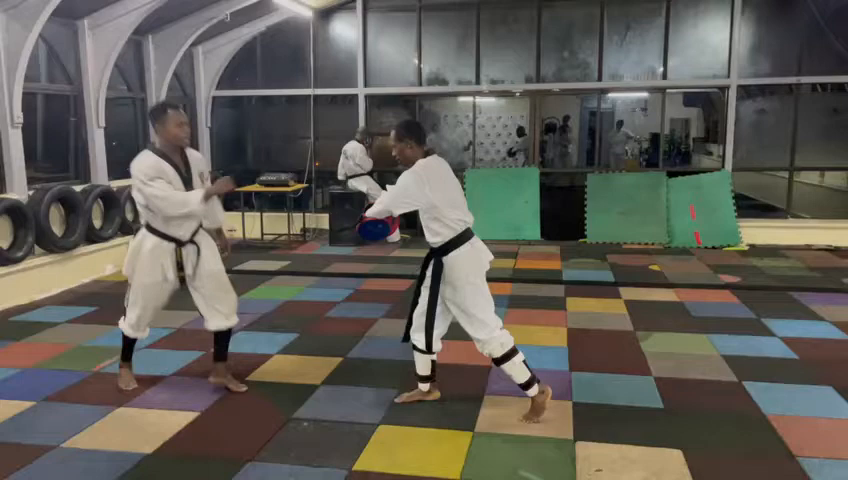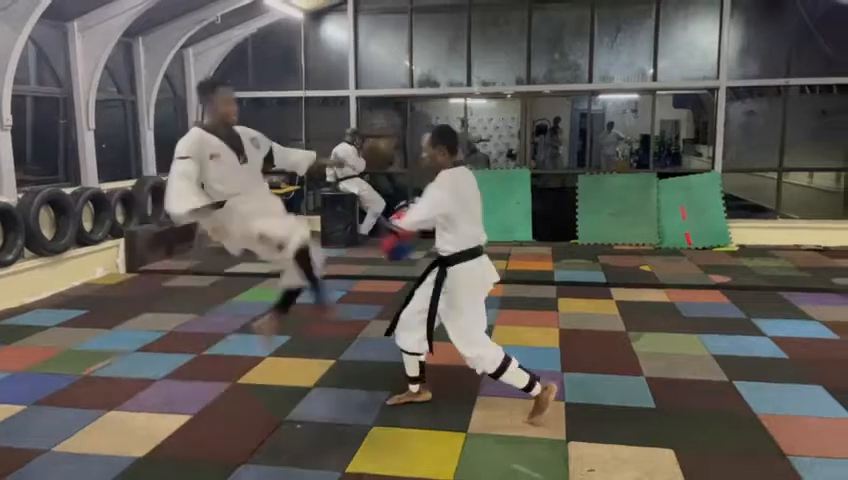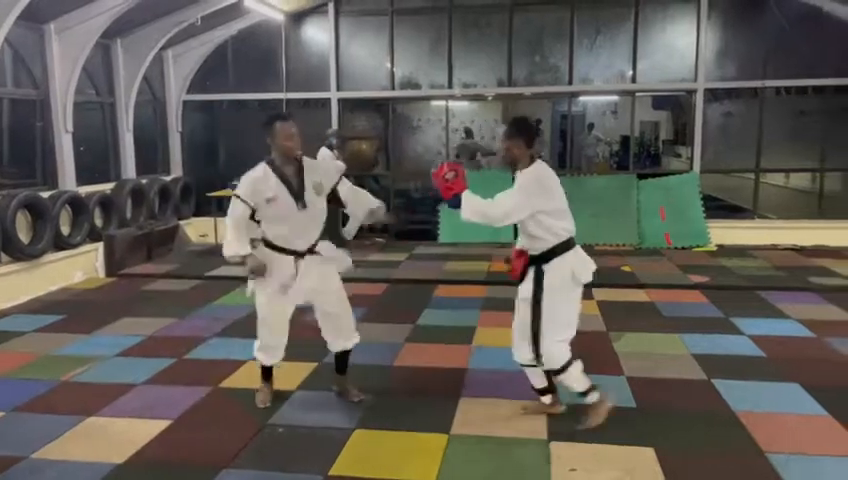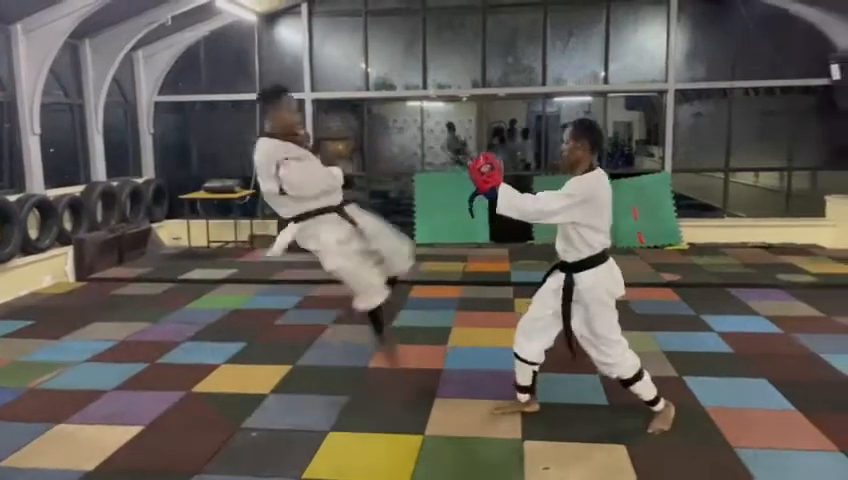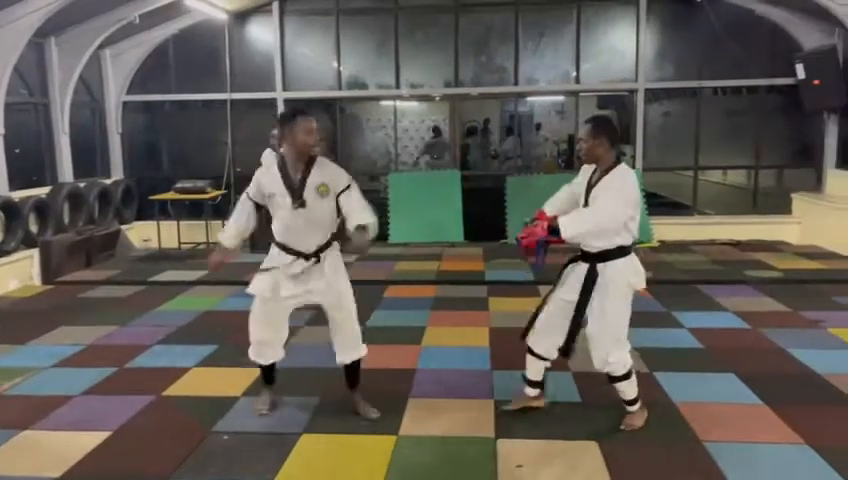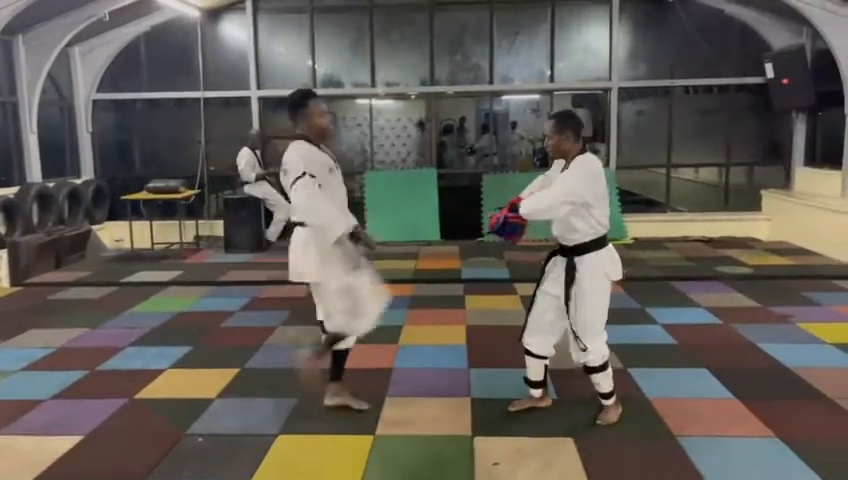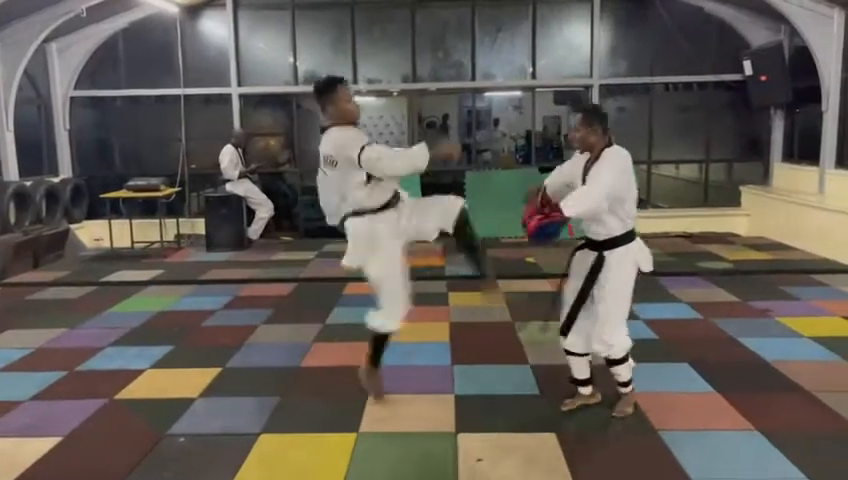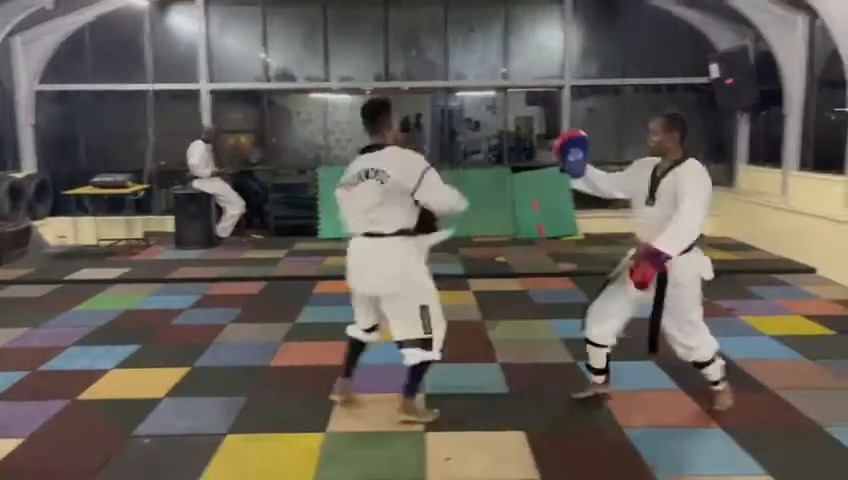
dt=0.5s
person 1, frame 1
left shoulder: (417, 175)
right shoulder: (434, 165)
left elbow: (386, 206)
right elbow: (399, 201)
left wrist: (367, 217)
right wrist: (381, 216)
left hip: (457, 260)
right hip: (447, 258)
left knee: (485, 328)
right knee: (423, 322)
left ankle: (537, 391)
right ankle: (427, 387)
person 1, frame 2
left shoulder: (448, 182)
right shoulder: (458, 176)
left elbow: (416, 219)
right elbow: (426, 208)
left wrist: (399, 223)
right wrist: (409, 216)
left hip: (462, 271)
right hip: (450, 268)
left knee: (473, 345)
right knee: (411, 322)
left ankle: (540, 390)
right ankle: (417, 389)
person 1, frame 3
left shoulder: (535, 179)
right shoulder: (528, 174)
left elbow: (496, 212)
left wrist: (458, 197)
right wrist: (522, 251)
left hip: (560, 267)
right hip: (541, 265)
left knee: (549, 345)
right knee: (525, 340)
left ankle: (596, 400)
right ankle: (550, 399)
person 1, frame 4
left shoulder: (587, 187)
right shoulder: (585, 180)
left elbow: (536, 208)
left wrist: (493, 189)
left hip: (590, 279)
right hip: (569, 274)
left knee: (609, 350)
right knee: (530, 332)
left ankle: (661, 406)
right ankle: (526, 398)
person 1, frame 5
left shoulder: (623, 179)
right shoulder: (589, 172)
left elbow: (596, 220)
right elbow: (568, 197)
left wrist: (549, 227)
right wrist: (542, 218)
left hip: (612, 270)
right hip: (584, 266)
left knee: (610, 347)
right knee: (544, 328)
left ankle: (635, 408)
right ankle: (533, 393)
person 1, frame 6
left shoulder: (587, 168)
right shoulder: (562, 165)
left elbow: (551, 200)
right elbow: (542, 187)
left wrist: (513, 209)
right wrist: (517, 206)
left hip: (590, 262)
right hip: (565, 259)
left knee: (586, 338)
right knee: (538, 327)
left ankle: (610, 401)
right ankle: (538, 394)
person 1, frame 7
left shoulder: (617, 159)
right shoulder: (582, 159)
left elbow: (594, 196)
right elbow: (559, 180)
right wrist: (542, 194)
left hip: (617, 255)
right hip: (591, 252)
left knee: (605, 332)
right knee: (572, 324)
left ankle: (627, 391)
right ankle: (586, 391)
person 1, frame 8
left shoulder: (694, 173)
right shoulder: (646, 167)
left elbow: (687, 221)
right elbow: (611, 184)
left wrist: (656, 255)
right wrist: (580, 169)
left hip: (676, 264)
right hip: (645, 257)
left knee: (690, 333)
right knee: (601, 314)
left ankle: (719, 386)
right ankle: (599, 381)
person 2, frame 1
left shoulder: (196, 158)
right shoulder: (144, 165)
right elbow: (167, 205)
left wrist: (217, 229)
right wrist: (211, 192)
left hip: (195, 244)
right hip: (159, 247)
left knee: (222, 303)
right knee: (141, 309)
left ankle: (219, 370)
right ankle: (125, 366)
person 2, frame 2
left shoulder: (246, 136)
right shoulder: (192, 144)
left elbow: (280, 154)
right elbow: (181, 185)
left wrist: (317, 161)
right wrist: (200, 215)
left hip: (260, 207)
right hip: (233, 215)
left knee: (305, 257)
right knee: (294, 235)
left ankle: (278, 315)
right ankle: (318, 294)
person 2, frame 3
left shoulder: (319, 168)
right shoulder: (255, 180)
left elbow: (348, 192)
right elbow: (234, 224)
right wrist: (247, 258)
left hip: (311, 260)
right hip: (275, 264)
left knee: (340, 323)
right knee: (271, 334)
left ankle: (342, 379)
right ankle: (266, 383)
person 2, frame 4
left shoulder: (286, 142)
right shoulder: (271, 152)
right elbow: (316, 182)
right wrist: (336, 173)
left hip: (339, 215)
right hip: (324, 229)
left knee: (397, 248)
right knee: (368, 284)
right ankle: (383, 341)
person 2, frame 5
left shoulder: (332, 173)
right shoulder: (266, 174)
left elbow: (359, 209)
right elbow: (246, 209)
left wrist: (361, 230)
right wrist: (225, 245)
left hip: (324, 263)
right hip: (283, 263)
left knee: (347, 331)
right knee: (265, 332)
left ankle: (355, 395)
right ankle: (268, 388)
person 2, frame 6
left shoulder: (319, 151)
right shoulder: (299, 156)
right elbow: (313, 206)
left wrist: (352, 230)
right wrist: (353, 234)
left hip: (334, 242)
right hip: (318, 243)
left knee: (350, 315)
right knee: (367, 304)
left ankle: (336, 389)
right ankle: (320, 355)
person 2, frame 7
left shoulder: (330, 143)
right shoulder: (346, 139)
left elbow: (329, 196)
right elbow: (389, 161)
left wrist: (339, 222)
right wrist: (434, 151)
left hip: (382, 218)
right hip: (377, 227)
left knee: (455, 210)
right knee: (393, 302)
left ankle: (480, 267)
right ankle: (371, 369)
person 2, frame 8
left shoulder: (354, 169)
right shoulder: (407, 161)
left elbow: (350, 214)
right elbow: (442, 201)
right wrist: (457, 202)
left hip: (363, 254)
right hip: (398, 254)
left knee: (366, 321)
right knee: (425, 329)
left ankle: (344, 384)
right ankle: (409, 403)
